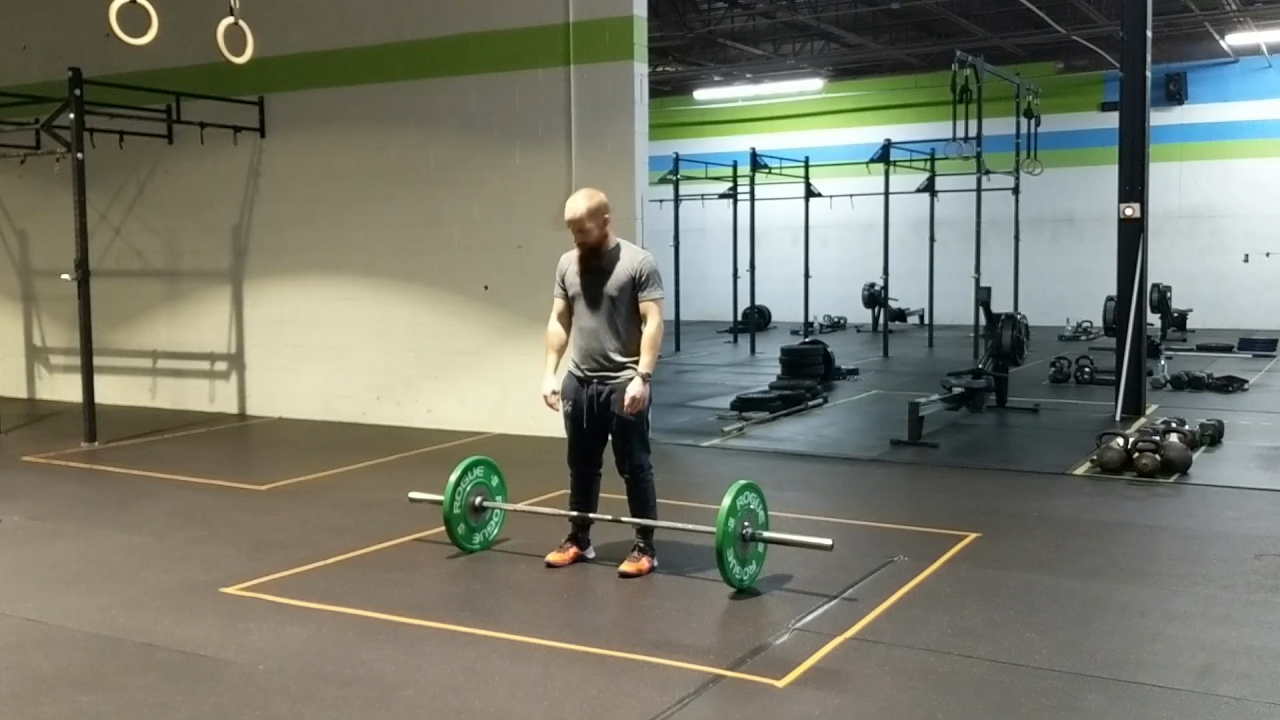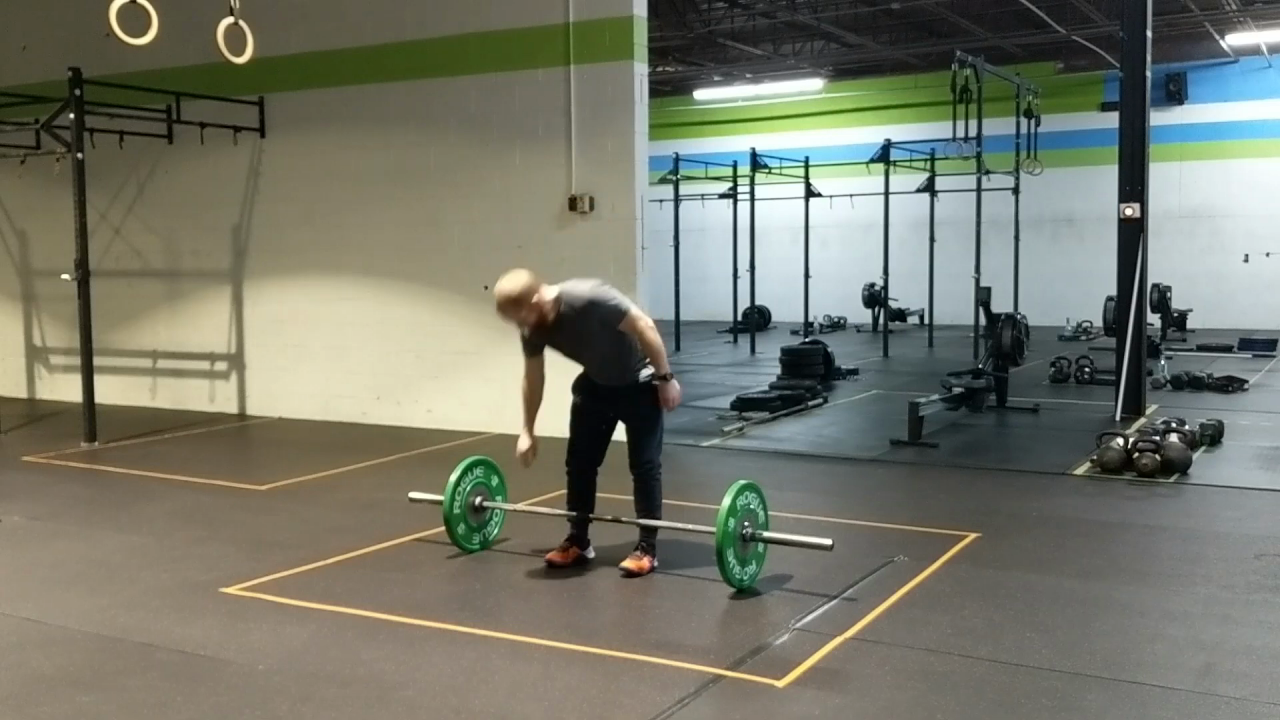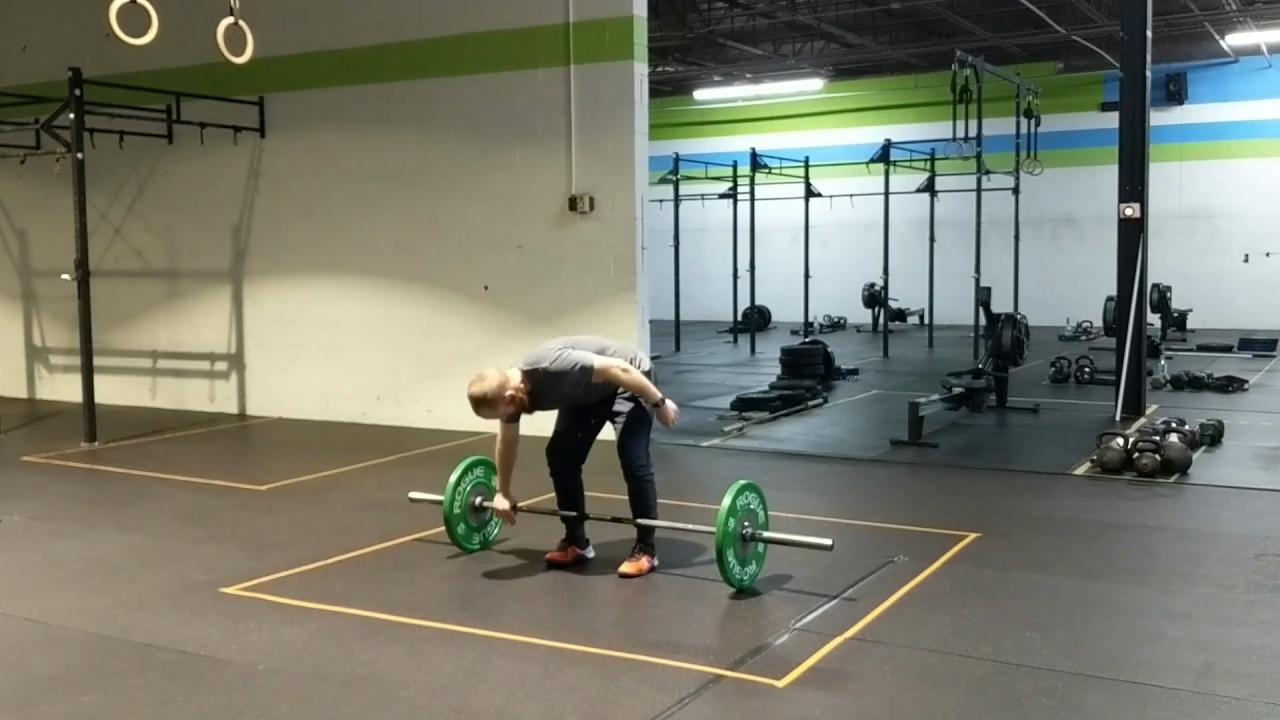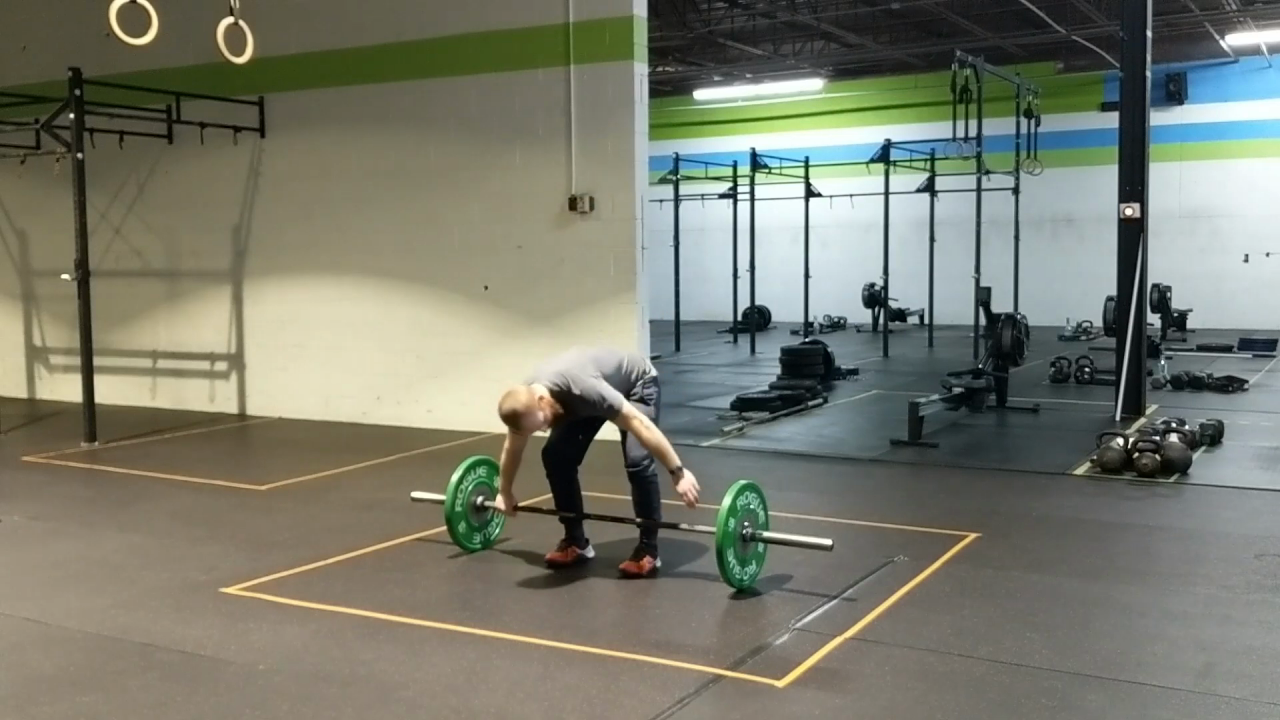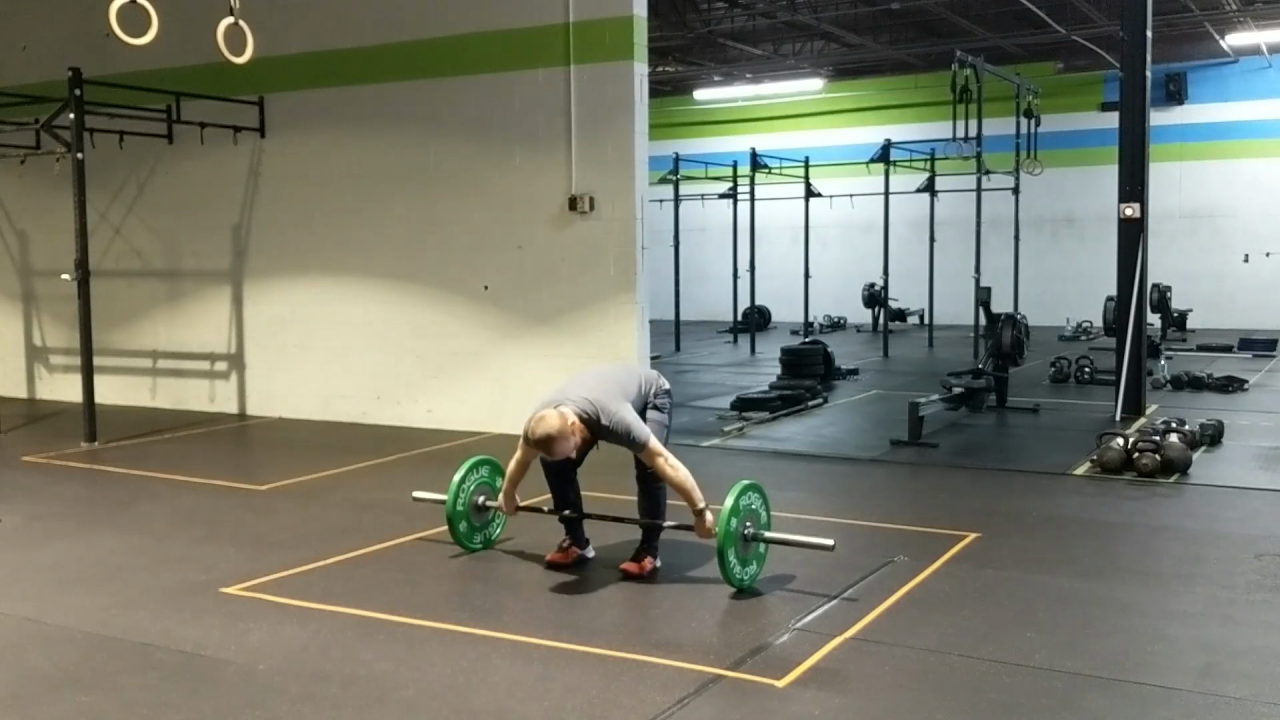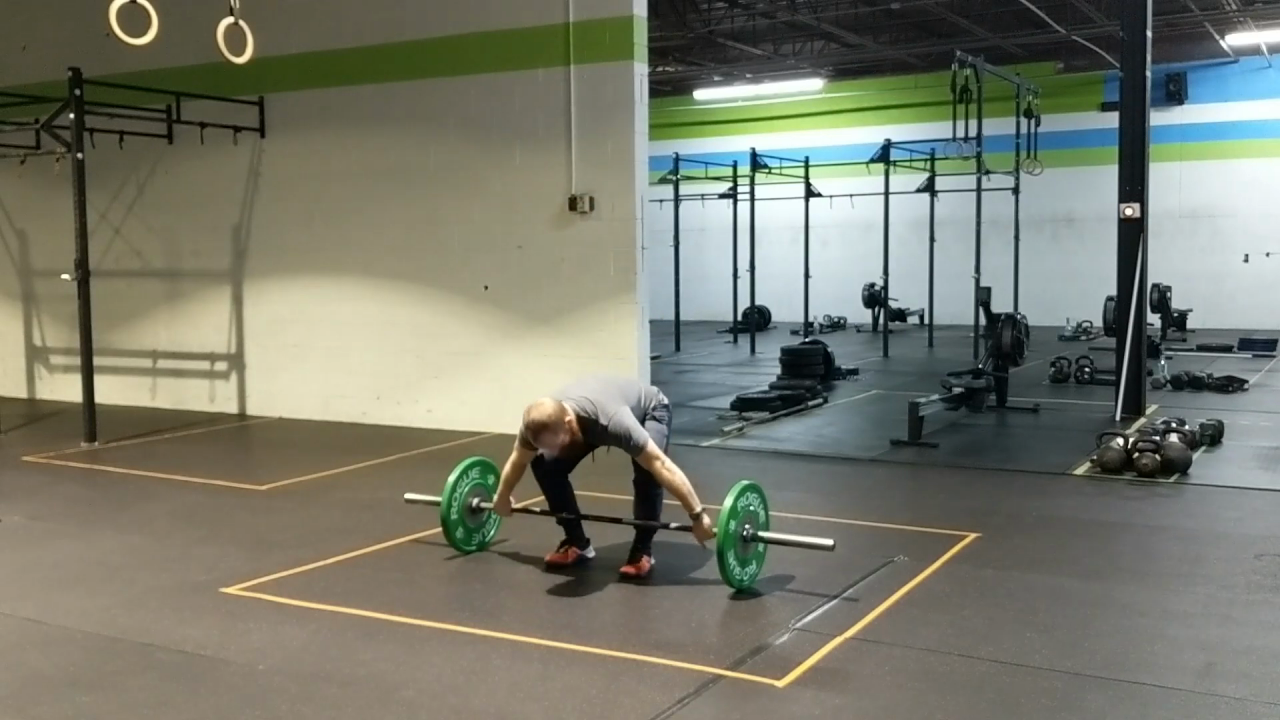
dt=0.5s
person 1, frame 1
left shoulder: (637, 262)
right shoulder: (567, 264)
left elbow: (653, 322)
right elbow: (559, 321)
left wrist: (642, 377)
right wrist: (550, 373)
left hip: (623, 384)
right hip: (579, 382)
left knee: (633, 467)
right knee: (581, 466)
left ankle: (645, 548)
right ankle: (579, 540)
person 1, frame 2
left shoulder: (588, 297)
right shoulder: (533, 328)
left elbow: (643, 327)
right elbow: (533, 378)
left wrist: (665, 379)
right wrist: (527, 431)
left hip: (640, 383)
right hip: (595, 387)
left knee: (644, 462)
right knee: (579, 460)
left ankle: (647, 548)
right ankle: (578, 541)
person 1, frame 3
left shoulder: (553, 366)
right shoulder: (512, 390)
left elbow: (618, 369)
right elbow: (507, 441)
left wrist: (659, 404)
right wrist: (503, 492)
left hip: (627, 384)
right hip: (586, 394)
left knee: (634, 461)
right knee: (559, 456)
left ankle: (645, 549)
right ankle: (576, 542)
person 1, frame 4
left shoulder: (582, 388)
right shoulder: (524, 404)
left elbow: (639, 425)
right elbow: (513, 448)
left wrist: (679, 472)
right wrist: (505, 493)
left hip: (636, 381)
left knee: (637, 461)
right knee: (555, 457)
left ankle: (648, 550)
right ankle: (576, 542)
person 1, frame 5
left shoulder: (613, 417)
right shoulder: (544, 421)
left elbow: (665, 463)
right elbow: (522, 459)
left wrist: (701, 511)
right wrist: (507, 495)
left hip: (651, 393)
right hip: (602, 392)
left knee: (649, 467)
right knee: (552, 462)
left ankle: (649, 551)
right ankle: (576, 542)
person 1, frame 6
left shoulder: (612, 420)
right shoulder: (539, 422)
left elbow: (663, 466)
right elbow: (518, 461)
left wrist: (698, 515)
right wrist: (502, 497)
left hip: (649, 409)
left knee: (648, 471)
right knee: (543, 464)
left ankle: (642, 550)
right ankle: (577, 543)
